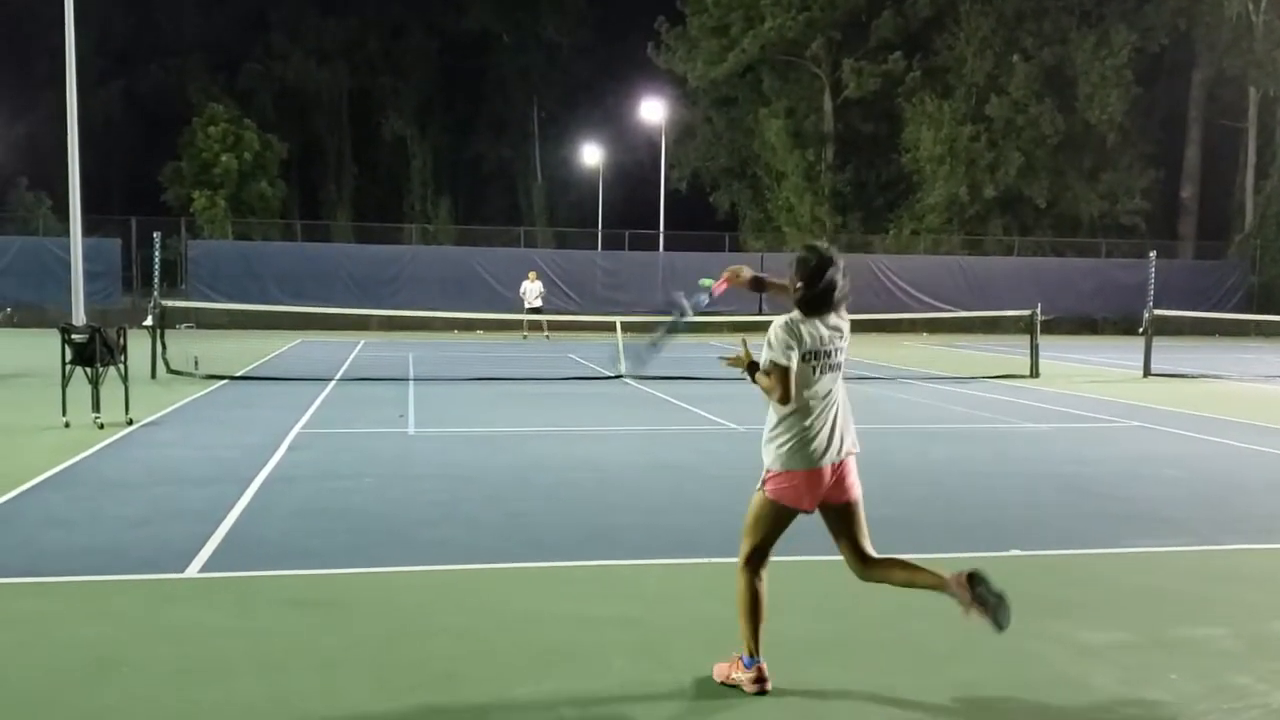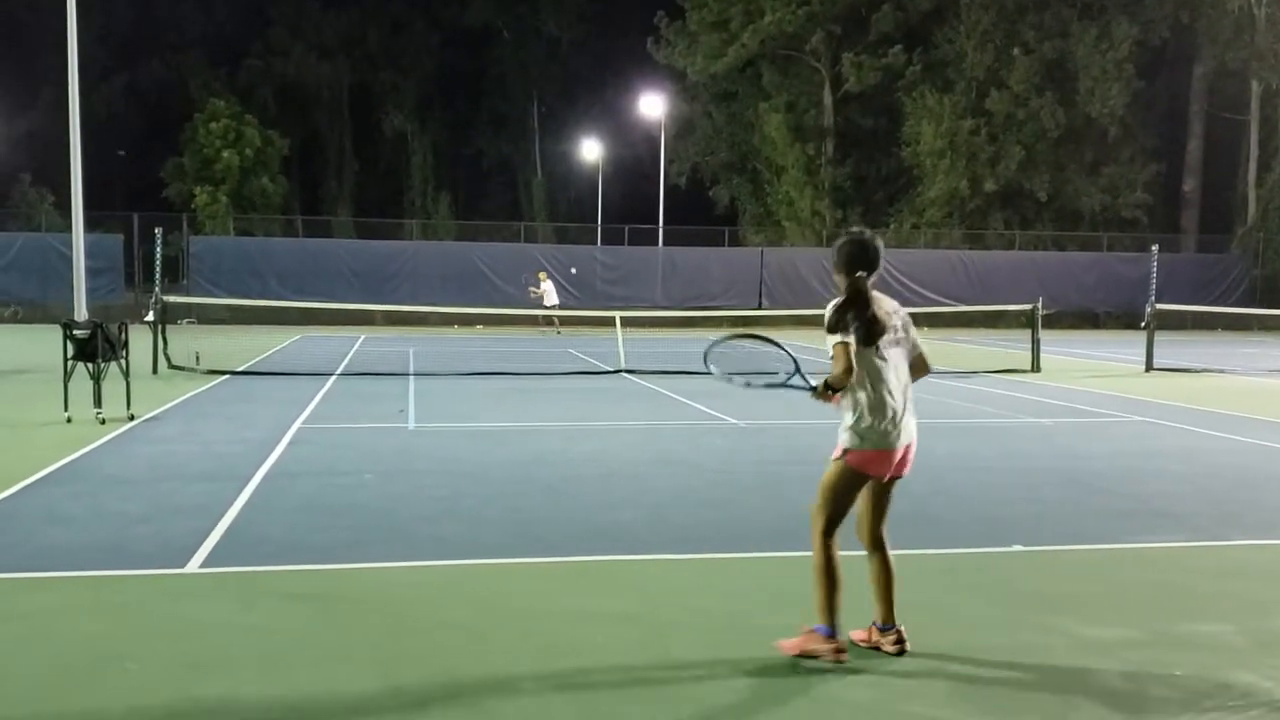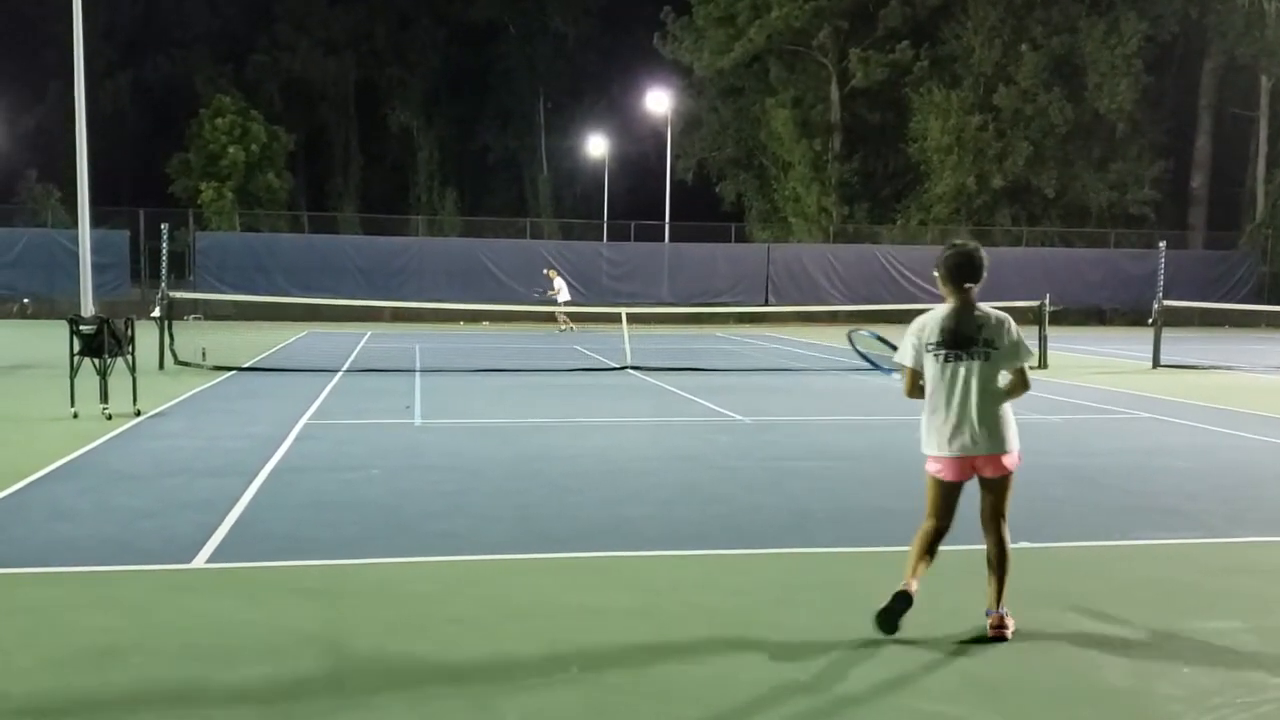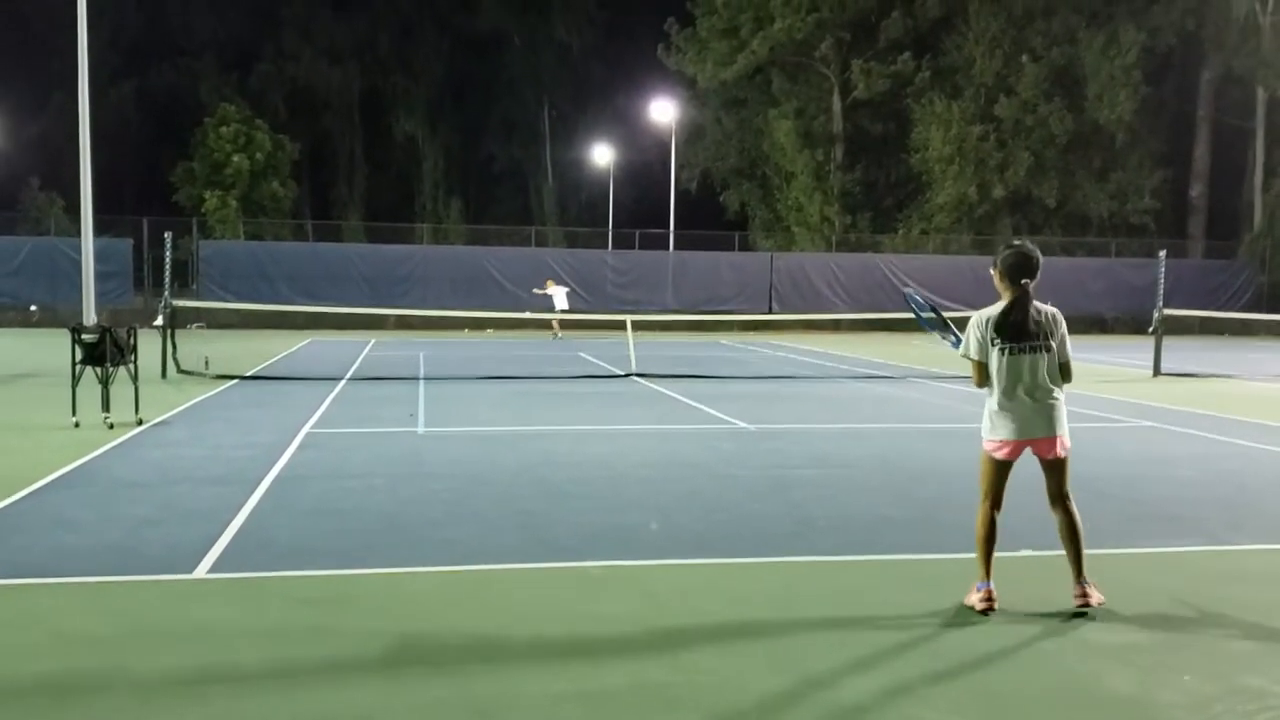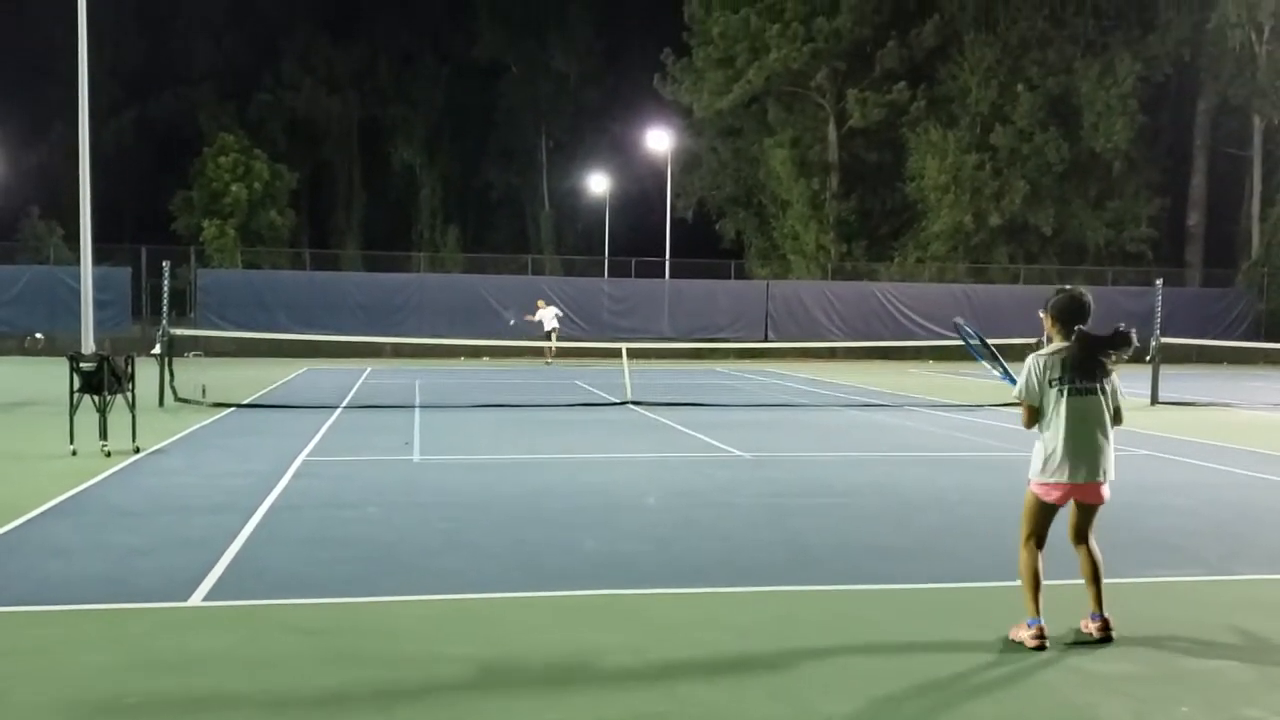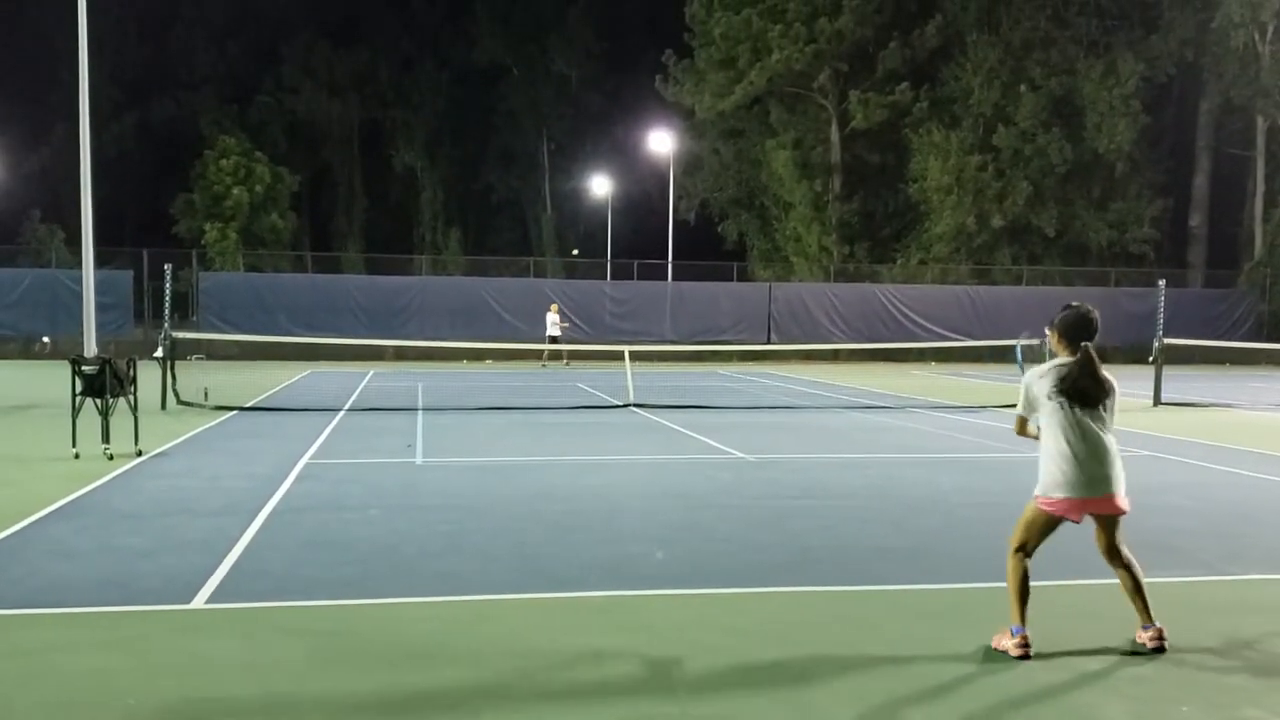
dt=0.5s
person 1, frame 1
left shoulder: (785, 328)
right shoulder: (837, 322)
left elbow: (781, 394)
left wrist: (751, 368)
right wrist: (757, 281)
left hip: (793, 466)
right hip: (838, 462)
left knee: (751, 558)
right knee: (865, 564)
left ankle: (750, 667)
right ankle: (963, 585)
person 1, frame 2
left shoulder: (842, 310)
right shoulder: (891, 309)
left elbow: (845, 370)
right elbow: (921, 367)
left wrist: (826, 388)
left hip: (867, 439)
right hip: (901, 436)
left knee: (822, 531)
right knee: (872, 532)
left ankle: (827, 635)
right ankle: (888, 630)
person 1, frame 3
left shoulder: (923, 326)
right shoulder: (999, 323)
left elbow: (911, 389)
right elbow: (1021, 384)
left hip: (944, 441)
right hip: (993, 440)
left knee: (934, 526)
right knee: (994, 525)
left ankle: (908, 589)
right ankle: (996, 615)
person 1, frame 4
left shoulder: (984, 320)
right shoulder: (1052, 317)
left elbow: (980, 380)
right elbow: (1066, 375)
left hip: (1004, 424)
right hip: (1049, 423)
left knee: (989, 505)
right knee: (1061, 501)
left ankle: (984, 590)
right ankle: (1081, 586)
person 1, frame 5
left shoulder: (1039, 361)
right shoulder: (1103, 358)
left elbow: (1029, 421)
right elbow: (1117, 417)
left hip: (1055, 468)
right hip: (1096, 466)
left knee: (1031, 543)
right knee: (1082, 539)
left ankle: (1034, 624)
right ankle: (1099, 618)
person 1, frame 6
left shoulder: (1038, 376)
right shoulder: (1106, 381)
left elbow: (1021, 428)
right elbow: (1102, 431)
left hip: (1061, 486)
right hip: (1106, 482)
left knee: (1019, 550)
right knee: (1114, 551)
left ankle: (1017, 635)
right ankle: (1151, 628)
